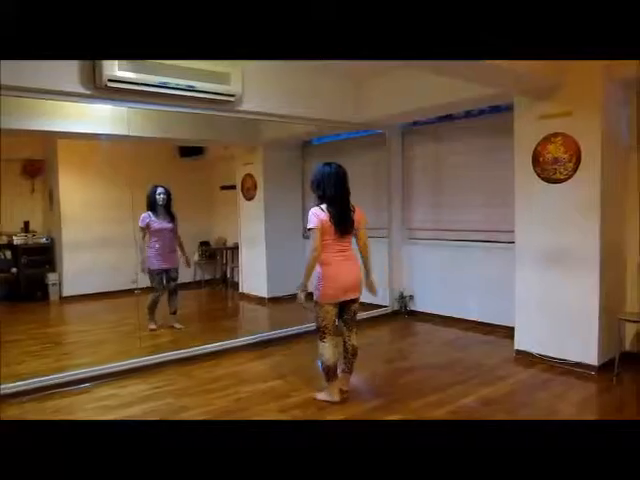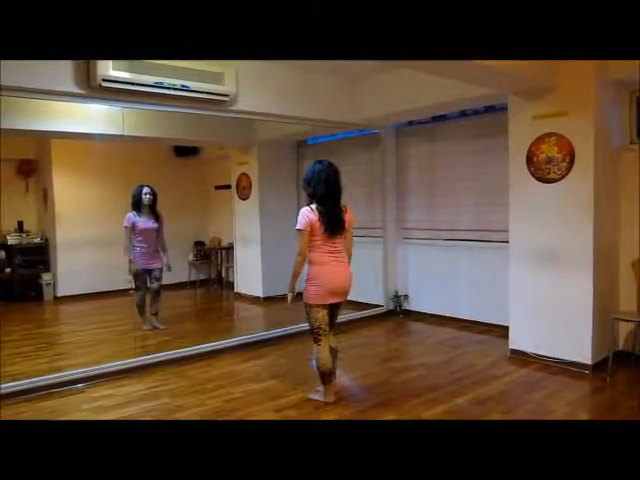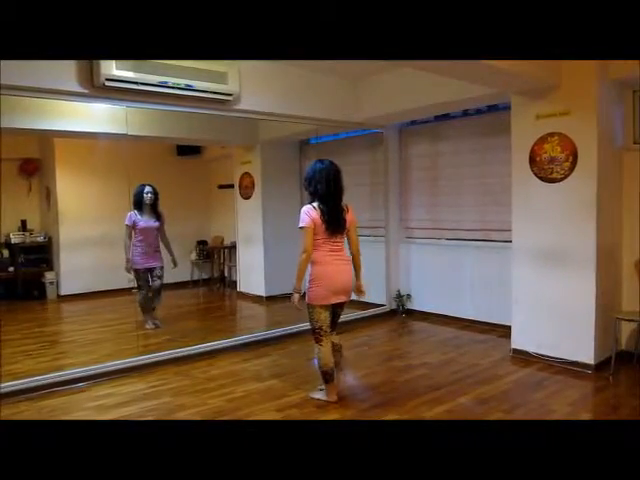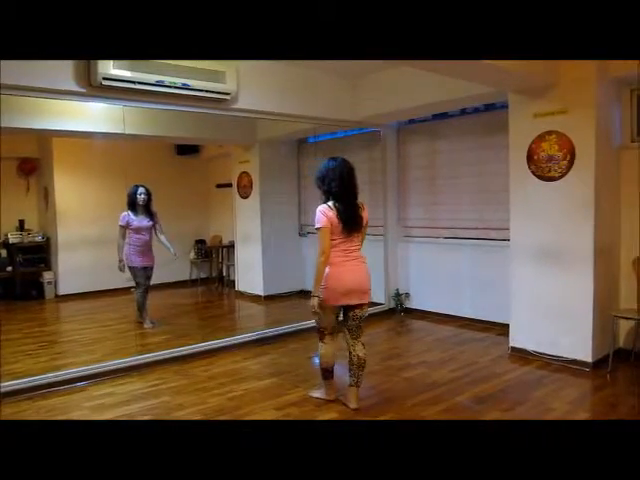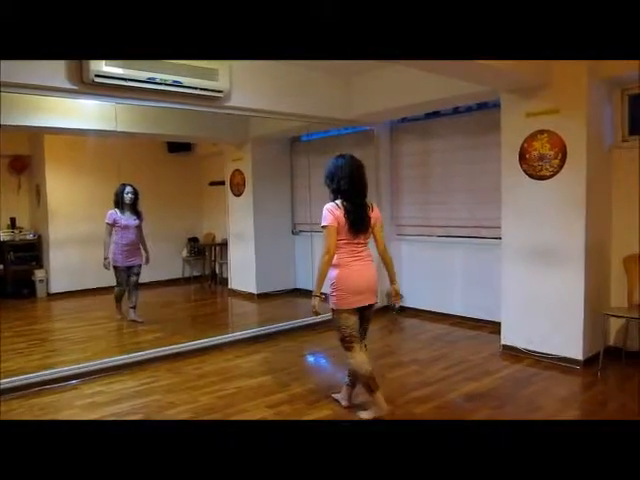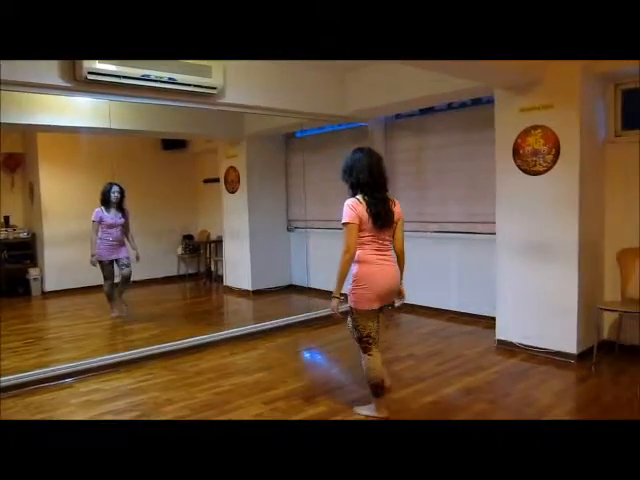
dt=0.5s
person 1, frame 1
left shoulder: (317, 213)
right shoulder: (355, 212)
left elbow: (315, 253)
right elbow: (364, 247)
left wrist: (304, 285)
right wrist: (369, 276)
left hip: (330, 279)
right hip: (353, 276)
left knee: (325, 336)
right knee: (350, 331)
left ankle: (333, 390)
right ankle: (345, 383)
person 1, frame 2
left shoulder: (307, 213)
right shoulder: (346, 212)
left elbow: (301, 255)
right elbow: (348, 250)
left wrist: (291, 287)
left hip: (319, 280)
right hip: (342, 277)
left knee: (320, 338)
right knee: (328, 333)
left ankle: (328, 392)
right ankle: (330, 385)
person 1, frame 3
left shoulder: (309, 211)
right shoulder: (346, 211)
left elbow: (306, 252)
right elbow: (355, 250)
left wrist: (297, 288)
right wrist: (357, 279)
left hip: (322, 279)
right hip: (344, 277)
left knee: (321, 338)
right knee: (330, 331)
left ankle: (330, 391)
right ankle: (335, 382)
person 1, frame 4
left shoulder: (325, 211)
right shoulder: (361, 210)
left elbow: (324, 254)
left wrist: (315, 292)
left hip: (335, 280)
right hip: (360, 278)
left knee: (326, 336)
right knee: (356, 339)
left ankle: (328, 389)
right ankle: (353, 396)
person 1, frame 5
left shoulder: (332, 209)
right shoulder: (371, 209)
left elbow: (329, 253)
right elbow: (383, 249)
left wrist: (317, 292)
right wrist: (393, 282)
left hip: (345, 281)
right hip: (368, 278)
left knee: (351, 345)
right knee: (357, 341)
left ankle: (378, 403)
right ankle: (347, 393)
person 1, frame 6
left shoulder: (353, 205)
right shoulder: (393, 204)
left elbow: (349, 251)
right elbow: (399, 248)
left wrist: (336, 293)
right wrist: (399, 281)
left hip: (367, 279)
right hip: (389, 276)
left knee: (368, 344)
right knee: (363, 332)
left ankle: (378, 406)
right ankle: (383, 377)
person 2, frame 1
left shoulder: (171, 216)
right shoulder: (146, 217)
left elbow: (176, 237)
right elbow: (142, 240)
left wrist: (184, 254)
right wrist: (143, 259)
left hip: (171, 258)
right hip: (155, 259)
left knee: (173, 288)
right knee: (157, 291)
left ankle: (173, 320)
right ankle: (151, 320)
person 2, frame 2
left shoulder: (157, 216)
right shoulder: (131, 217)
left elbow: (161, 239)
right elbow: (128, 241)
left wrist: (166, 257)
right wrist: (131, 261)
left hip: (155, 257)
right hip: (139, 258)
left knee: (156, 288)
right knee: (141, 291)
left ankle: (154, 319)
right ankle: (144, 321)
person 2, frame 3
left shoulder: (158, 215)
right shoulder: (132, 216)
left elbow: (163, 236)
right elbow: (128, 239)
left wrist: (172, 254)
right wrist: (128, 259)
left hip: (155, 256)
right hip: (139, 257)
left knee: (158, 287)
right knee: (143, 289)
left ankle: (151, 314)
right ankle: (146, 319)
person 2, frame 4
left shoulder: (152, 215)
right shoulder: (126, 216)
left elbow: (160, 234)
right elbow: (121, 239)
left wrist: (171, 248)
right wrist: (120, 259)
left hip: (148, 256)
right hip: (134, 256)
left knee: (145, 287)
right knee: (141, 286)
left ankle: (141, 315)
right ankle: (144, 317)
person 2, frame 5
left shoulder: (137, 214)
right shoulder: (113, 214)
right elbow: (107, 237)
left wrist: (146, 252)
right wrist: (106, 256)
left hip: (135, 254)
right hip: (120, 254)
left knee: (134, 283)
right knee: (122, 285)
left ankle: (132, 313)
right ankle: (118, 309)
person 2, frame 6
left shoulder: (124, 212)
right shoulder: (99, 212)
left elbow: (127, 232)
right elbow: (94, 234)
left wrist: (135, 249)
right wrist: (93, 253)
left hip: (120, 248)
right hip: (104, 249)
left knee: (127, 273)
right knee: (109, 280)
left ankle: (119, 296)
right ankle: (113, 308)
